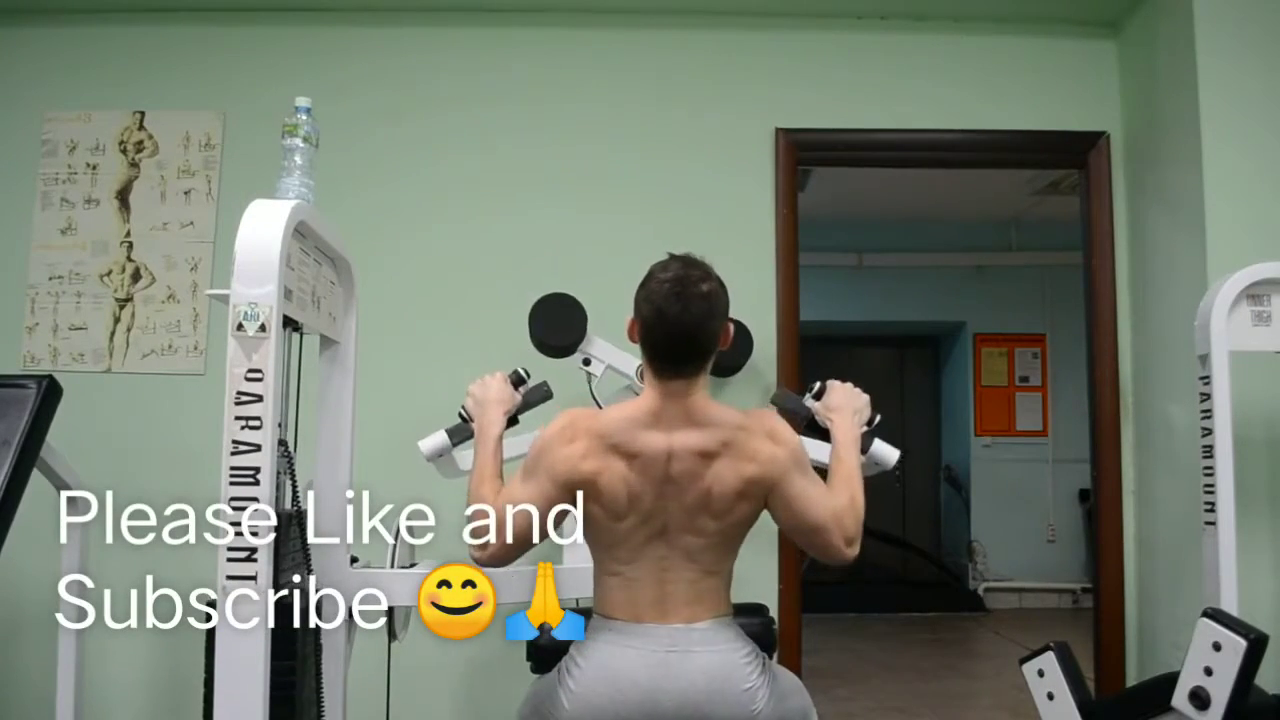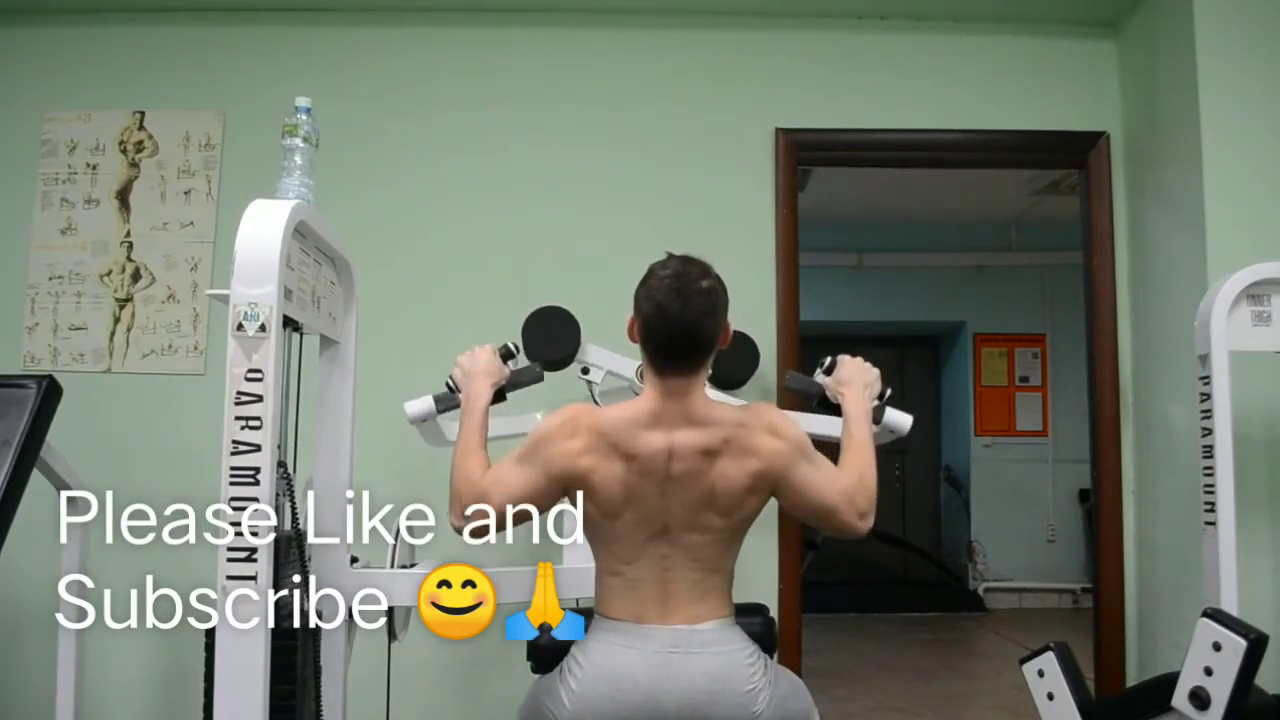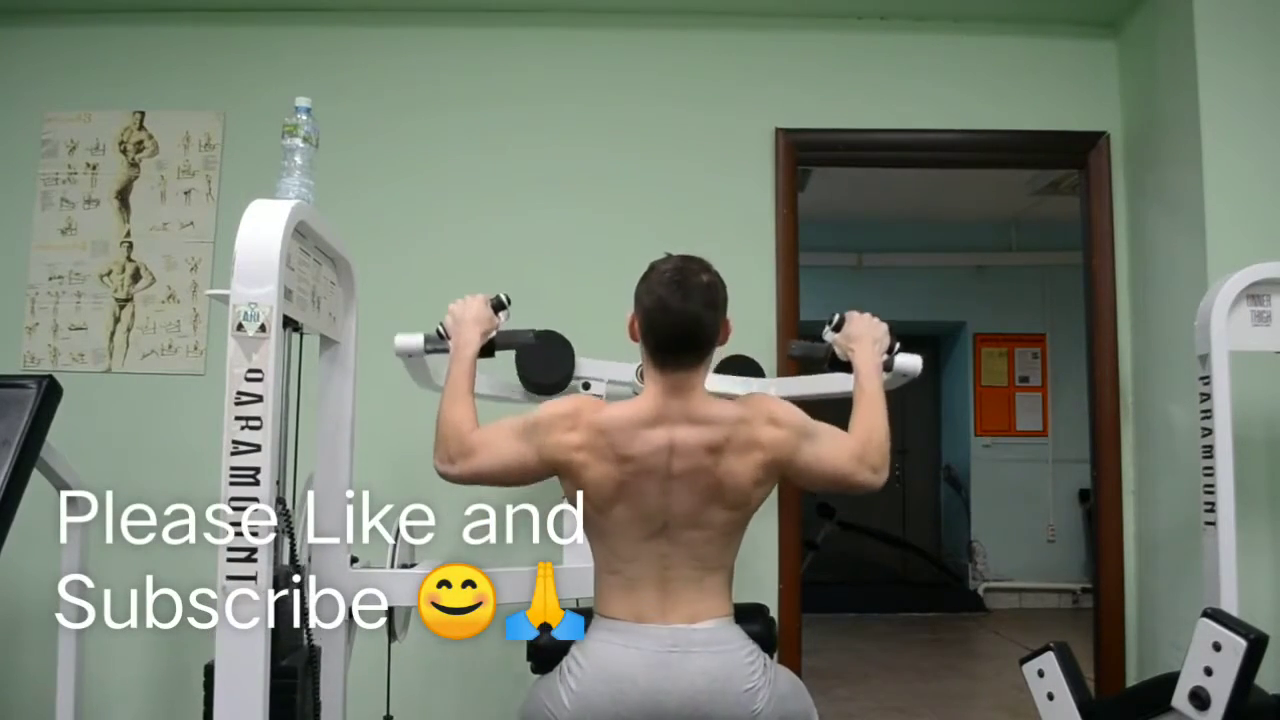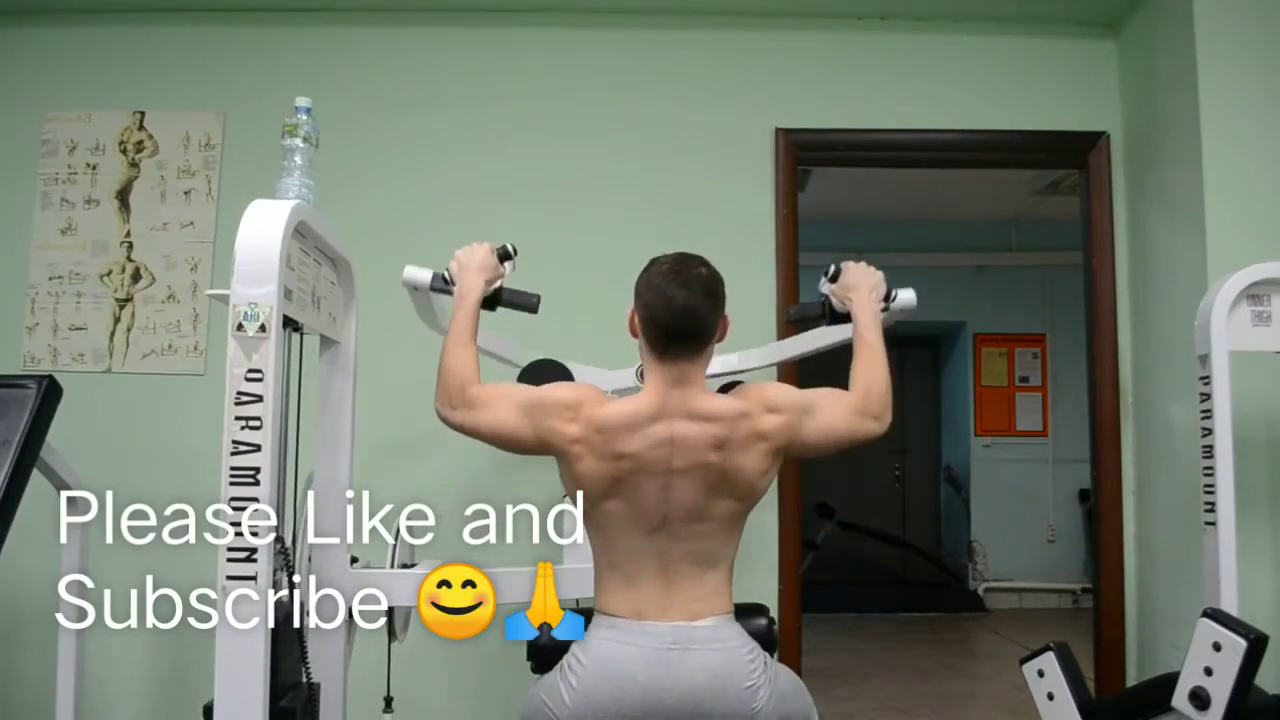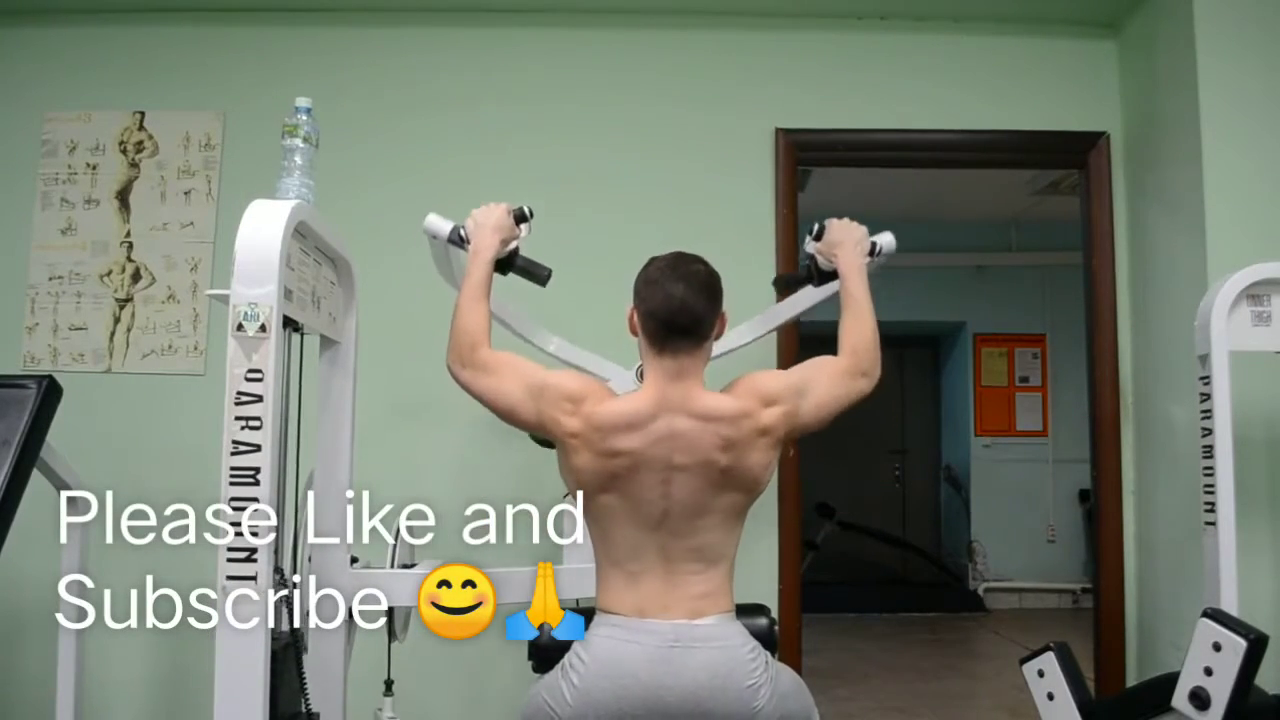
dt=0.2s
person 1, frame 1
left shoulder: (577, 440)
right shoulder: (763, 443)
left elbow: (488, 546)
right elbow: (842, 542)
left wrist: (489, 424)
right wrist: (846, 429)
left hip: (607, 676)
right hip: (722, 675)
person 1, frame 2
left shoulder: (576, 437)
right shoulder: (763, 439)
left elbow: (468, 512)
right elbow: (856, 514)
left wrist: (476, 396)
right wrist: (858, 403)
left hip: (607, 675)
right hip: (723, 674)
person 1, frame 3
left shoulder: (576, 430)
right shoulder: (762, 432)
left elbow: (454, 457)
right elbow: (870, 466)
left wrist: (465, 339)
right wrist: (867, 355)
left hip: (607, 673)
right hip: (723, 673)
person 1, frame 4
left shoulder: (577, 423)
right shoulder: (761, 423)
left elbow: (456, 403)
right elbow: (871, 413)
left wrist: (470, 288)
right wrist: (863, 304)
left hip: (608, 668)
right hip: (723, 666)
person 1, frame 5
left shoulder: (581, 417)
right shoulder: (757, 416)
left elbow: (468, 361)
right elbow: (860, 369)
left wrist: (484, 247)
right wrist: (851, 262)
left hip: (609, 664)
right hip: (724, 664)
